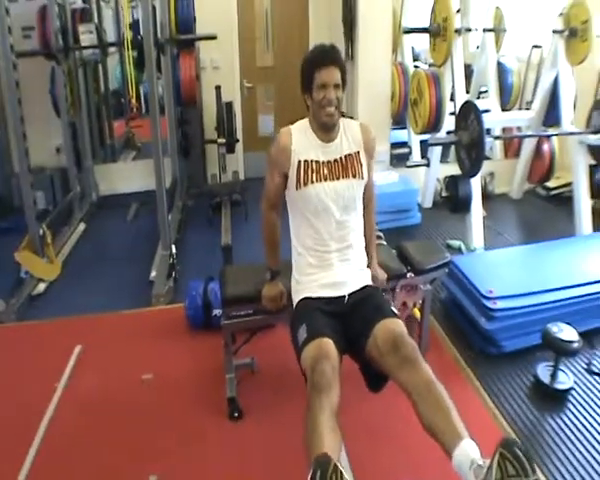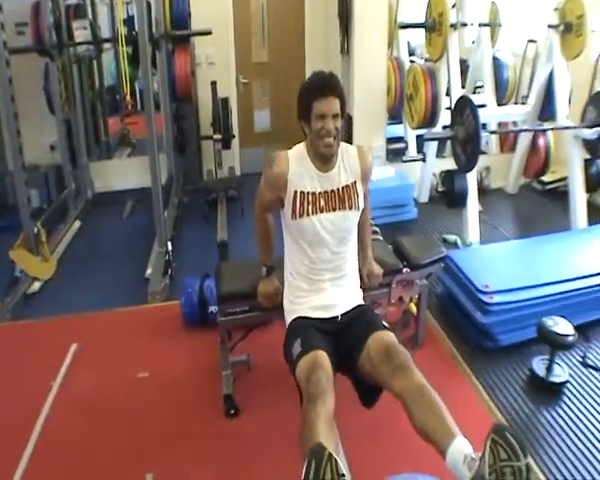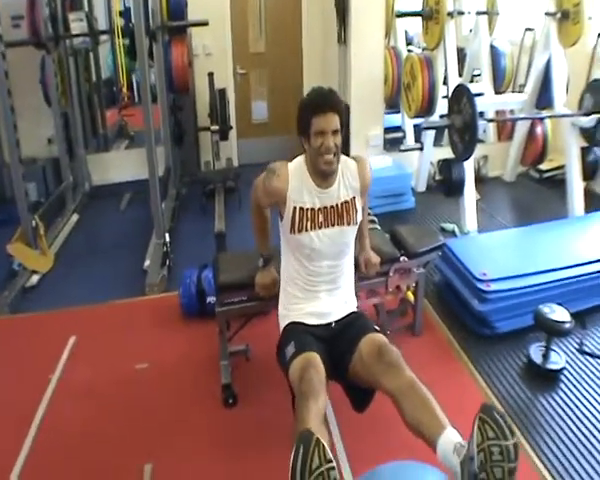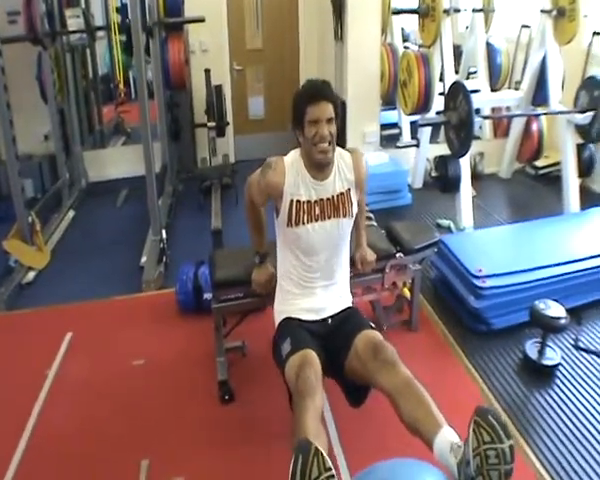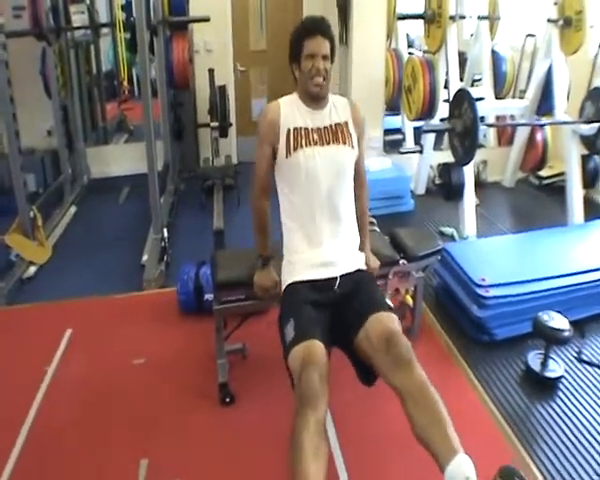
dt=0.4s
person 1, frame 1
left shoulder: (363, 137)
right shoulder: (286, 144)
right elbow: (270, 210)
right wrist: (273, 276)
left hip: (359, 284)
right hip: (313, 293)
left knee: (405, 352)
right knee: (323, 374)
person 1, frame 2
left shoulder: (360, 161)
right shoulder: (282, 169)
right elbow: (262, 211)
right wrist: (268, 273)
left hip: (351, 304)
right hip: (306, 313)
left knee: (398, 361)
right knee: (318, 381)
person 1, frame 3
left shoulder: (359, 171)
right shoulder: (281, 181)
right elbow: (256, 200)
right wrist: (265, 263)
left hip: (345, 311)
right hip: (301, 319)
left knee: (388, 360)
right knee: (309, 379)
person 1, frame 4
left shoulder: (354, 165)
right shoulder: (277, 175)
right elbow: (251, 201)
right wrist: (261, 260)
left hip: (340, 306)
right hip: (296, 314)
left knee: (384, 357)
right knee: (307, 378)
person 1, frame 5
left shoulder: (351, 112)
right shoulder: (276, 115)
right elbow: (260, 192)
right wrist: (264, 261)
left hip: (352, 269)
right hip: (303, 276)
left knee: (399, 354)
right knee: (312, 384)
